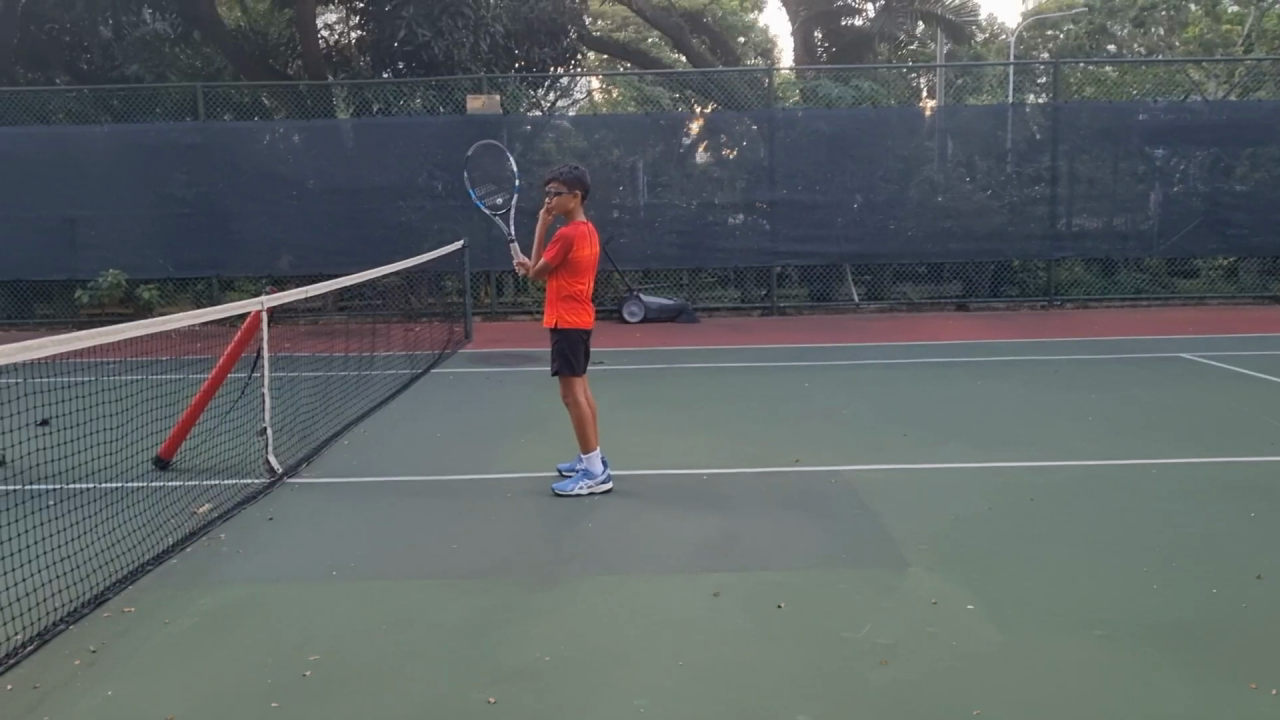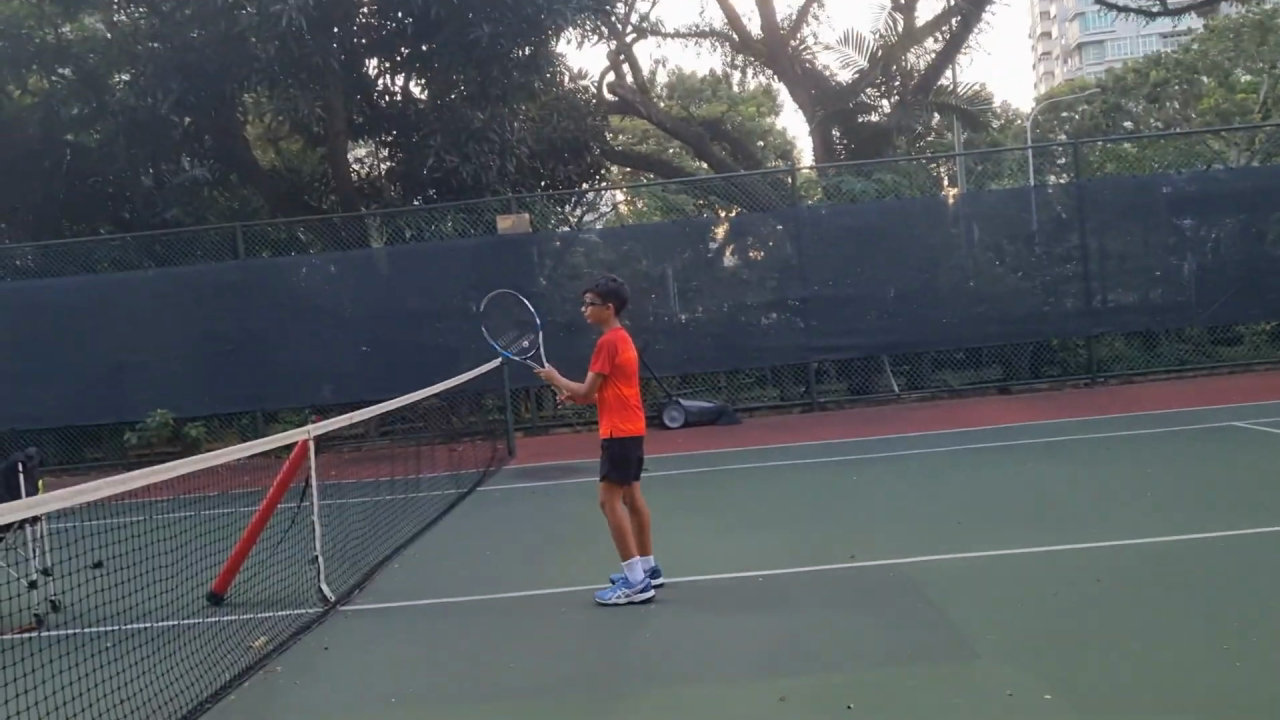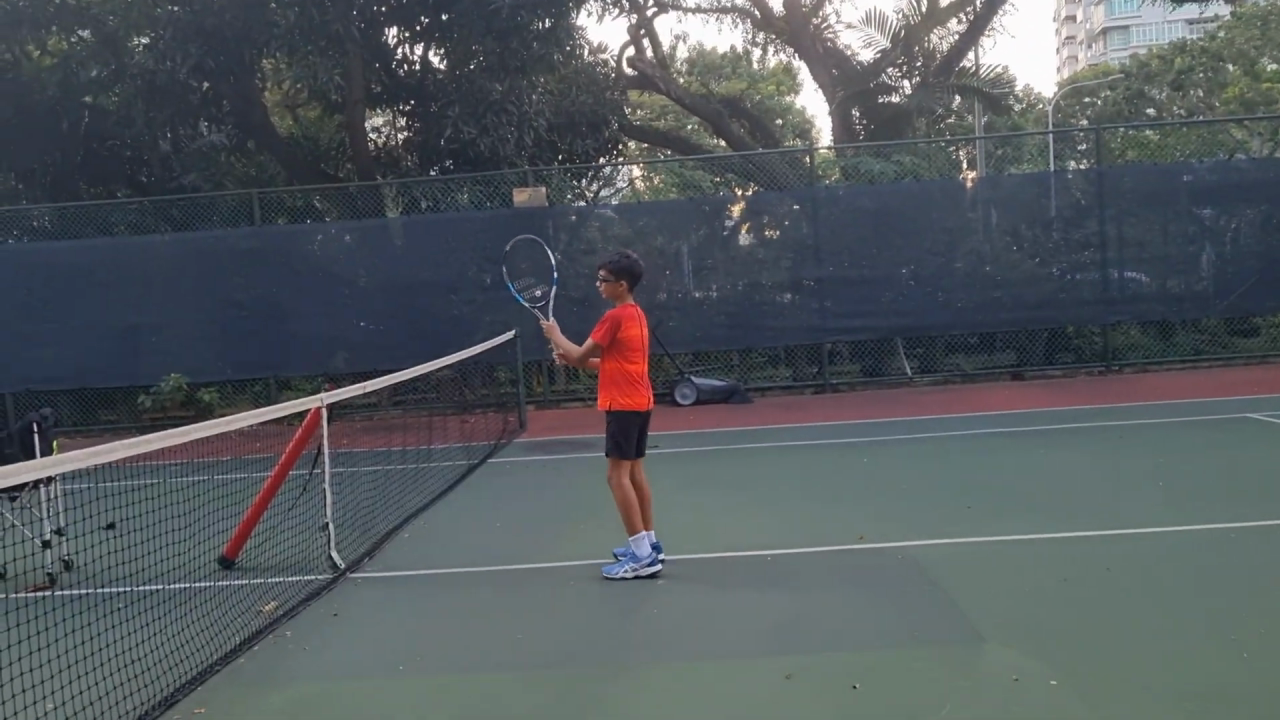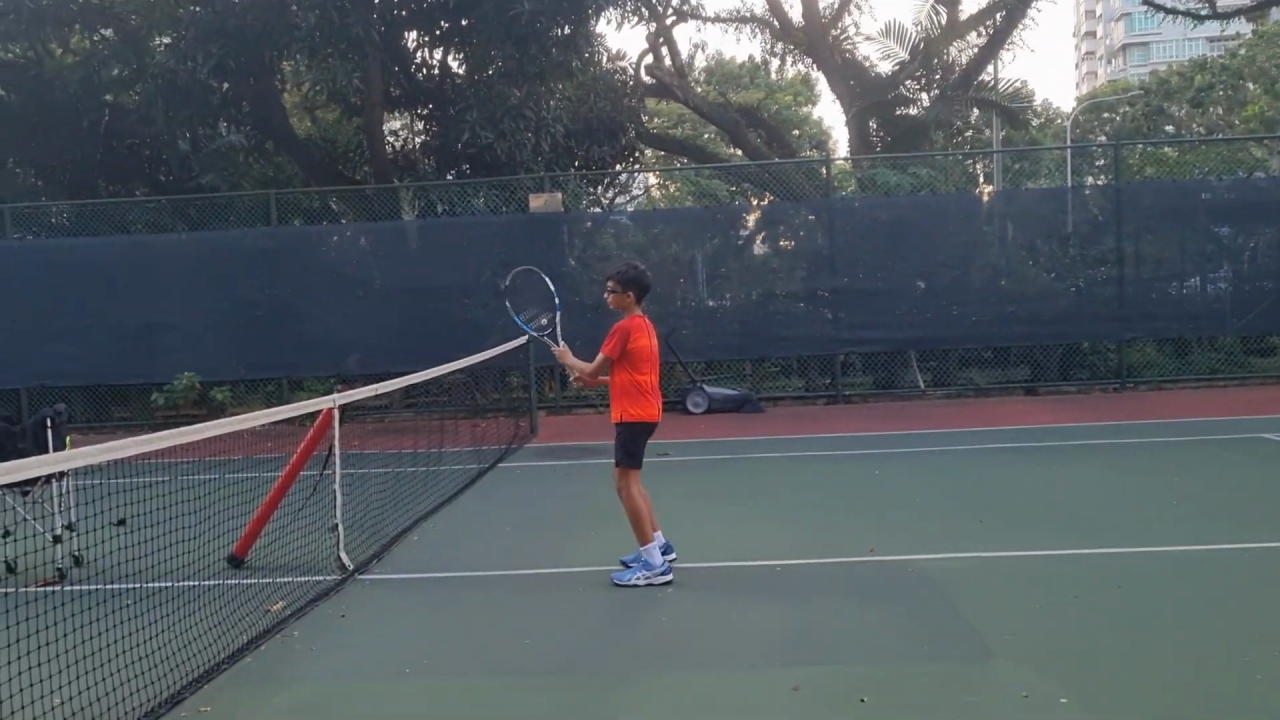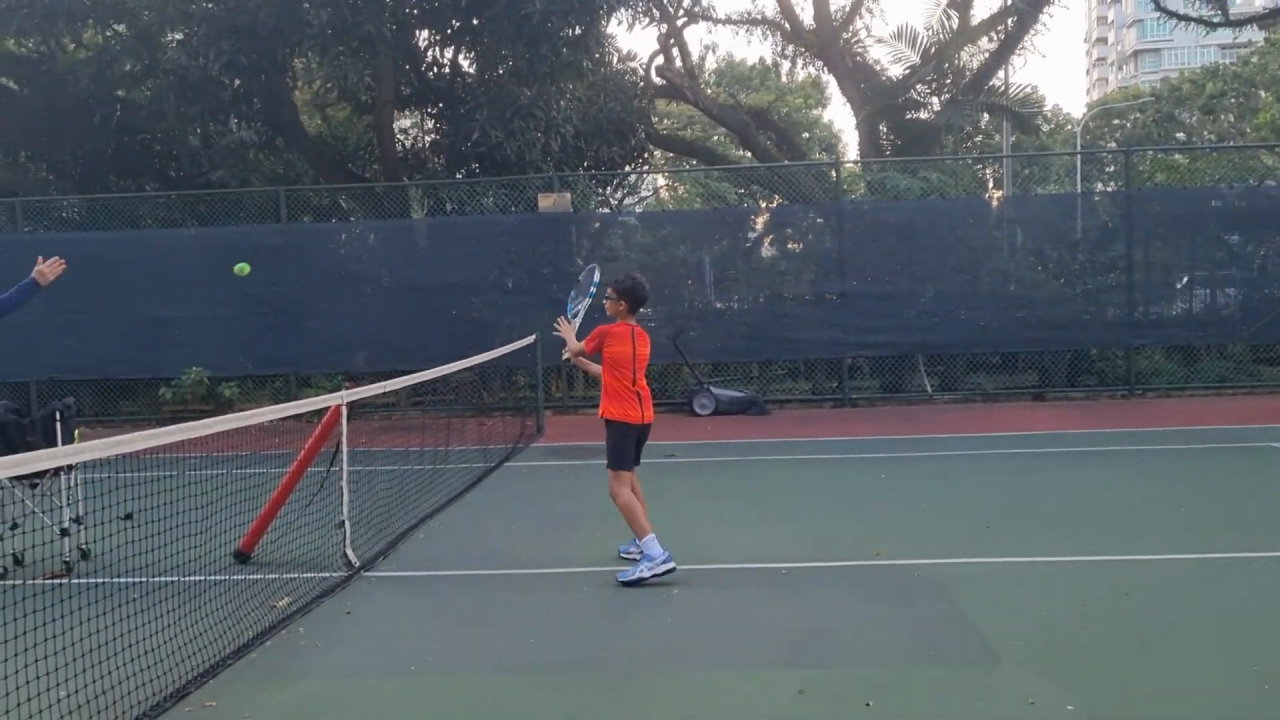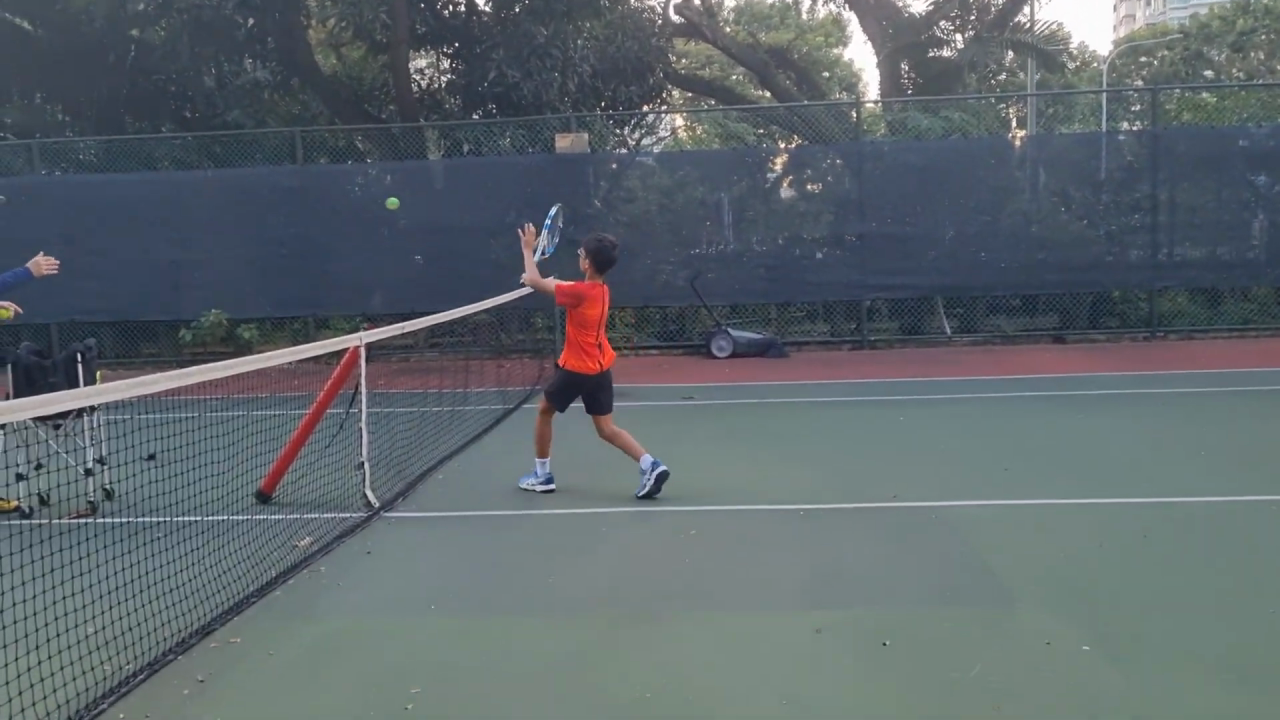
dt=0.5s
person 1, frame 1
left shoulder: (566, 235)
right shoulder: (587, 231)
left elbow: (536, 274)
left wrist: (541, 229)
right wrist: (532, 266)
left hip: (566, 322)
right hip: (580, 319)
left knee: (571, 394)
right knee: (581, 389)
left ankle: (595, 473)
right ankle: (592, 459)
person 1, frame 2
left shoulder: (607, 342)
right shoulder: (622, 339)
left elbow: (587, 392)
left wrist: (556, 379)
right wrist: (576, 396)
left hip: (619, 431)
right hip: (631, 429)
left knee: (610, 502)
right knee: (631, 497)
left ankle: (635, 581)
right ankle: (647, 567)
person 1, frame 3
left shoulder: (615, 317)
right shoulder: (635, 315)
left elbow: (581, 355)
left wrist: (555, 335)
right wrist: (573, 358)
left hip: (623, 406)
right hip: (640, 404)
left knee: (616, 477)
right knee: (634, 472)
left ankle: (642, 556)
right ankle: (648, 543)
person 1, frame 4
left shoulder: (624, 328)
right shoulder: (645, 326)
left elbow: (592, 370)
left wrist: (567, 359)
right wrist: (594, 381)
left hip: (633, 415)
right hip: (647, 412)
left knee: (626, 485)
right knee: (628, 480)
left ankle: (654, 564)
right ankle: (658, 544)
person 1, frame 5
left shoulder: (605, 333)
right shoulder: (643, 337)
left elbow: (575, 350)
left wrist: (568, 335)
right wrist: (581, 363)
left hip: (619, 418)
right hip: (643, 417)
left knee: (619, 487)
right knee: (626, 477)
left ankle: (653, 553)
right ankle: (643, 546)
person 1, frame 6
left shoulder: (579, 293)
right shoulder: (601, 290)
left elbow: (537, 283)
right elbow: (555, 284)
left wrist: (528, 249)
right wrist: (534, 276)
left hip: (576, 368)
right hip: (601, 366)
left knee: (545, 411)
right knee: (606, 428)
left ankle: (542, 475)
right ankle: (650, 465)
